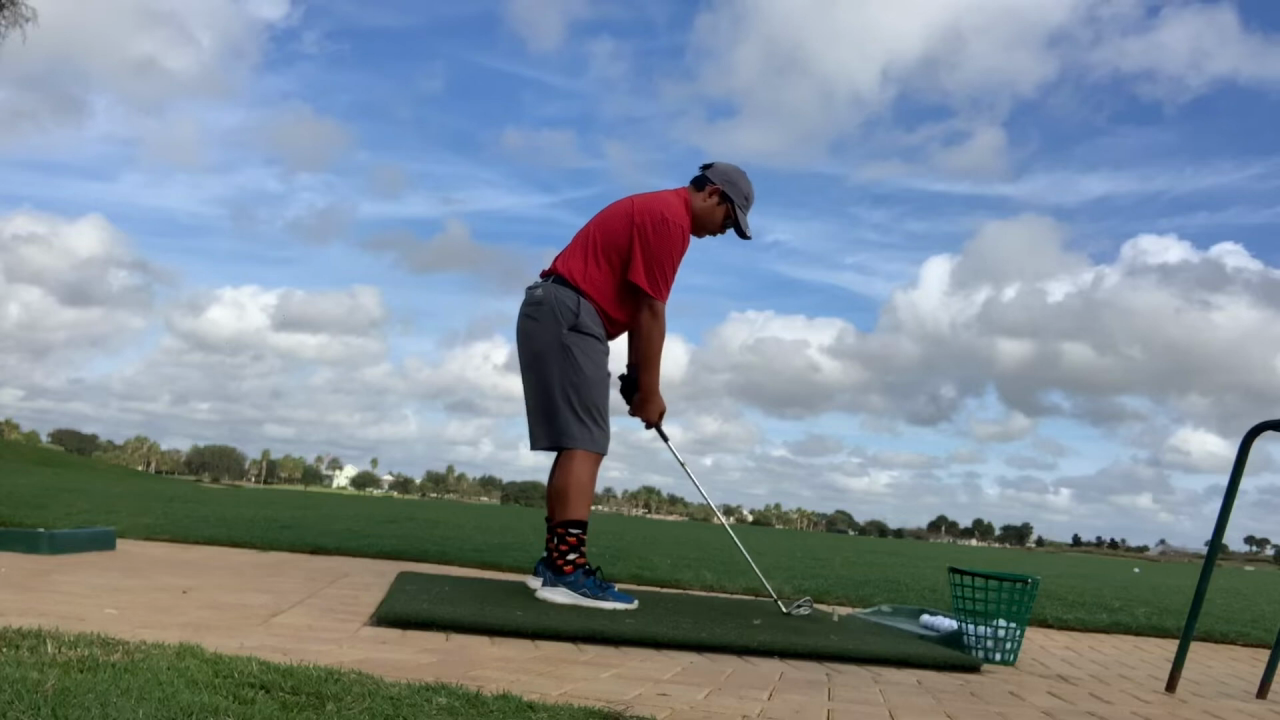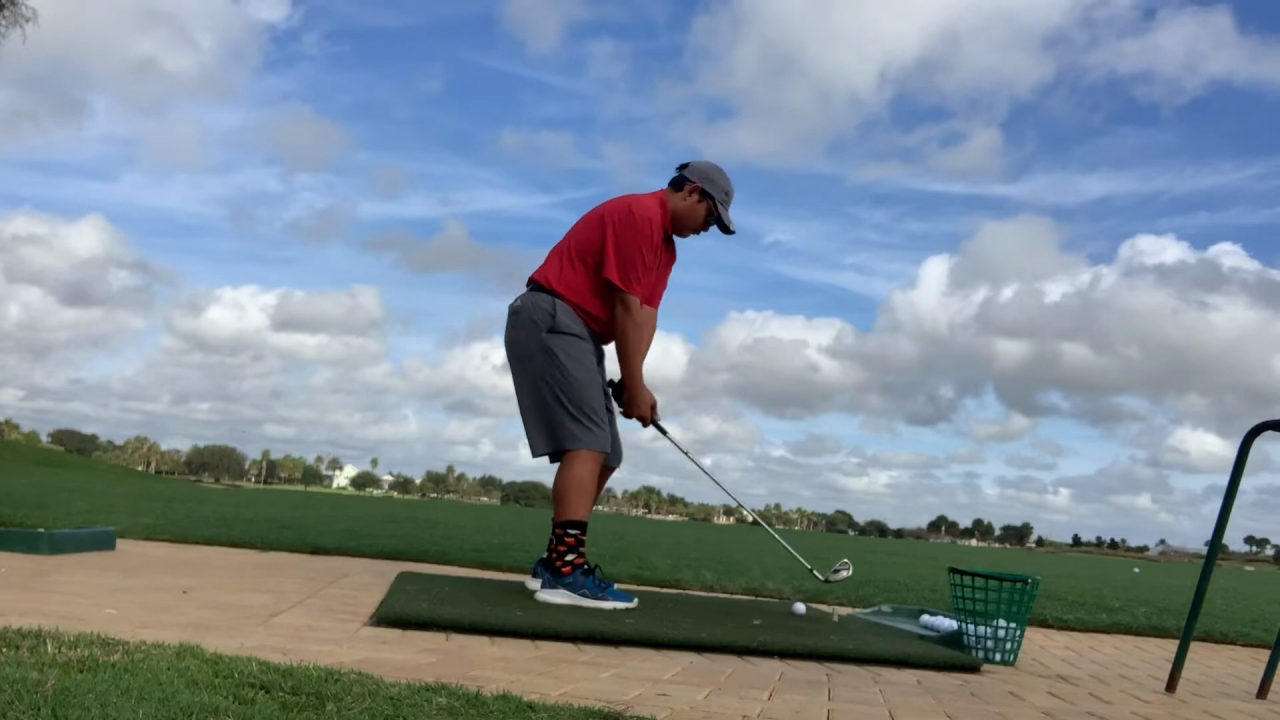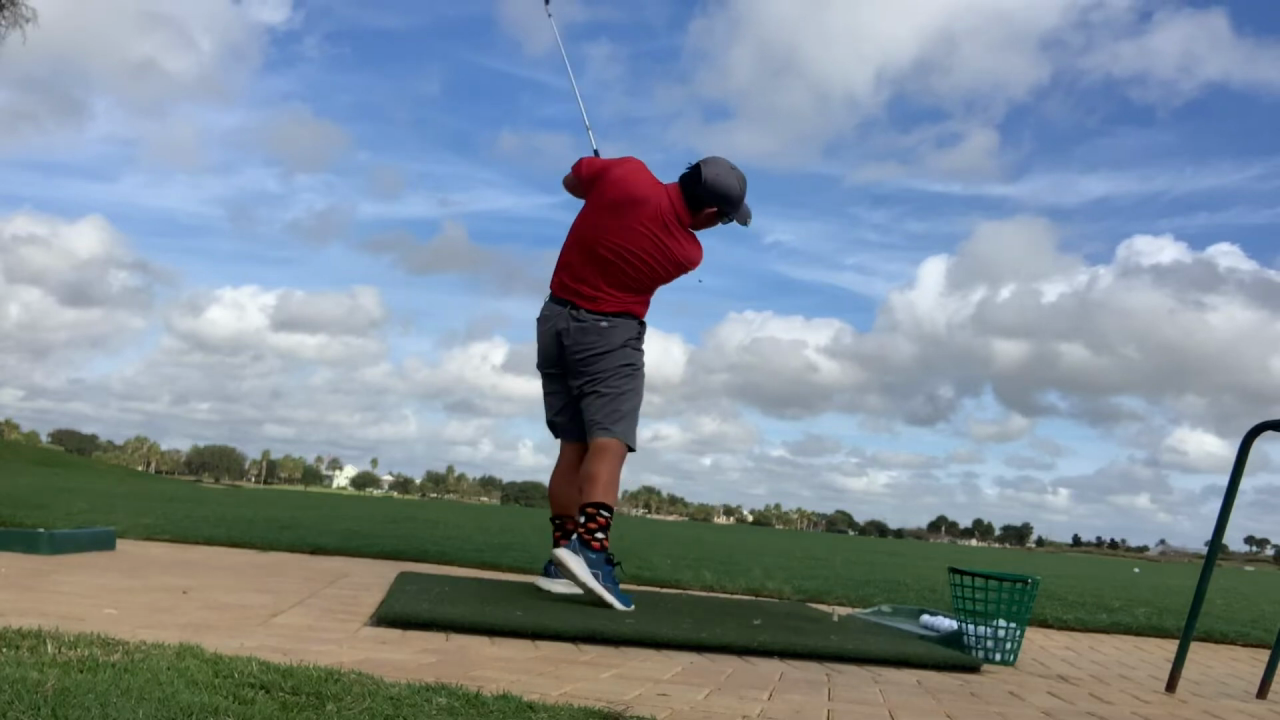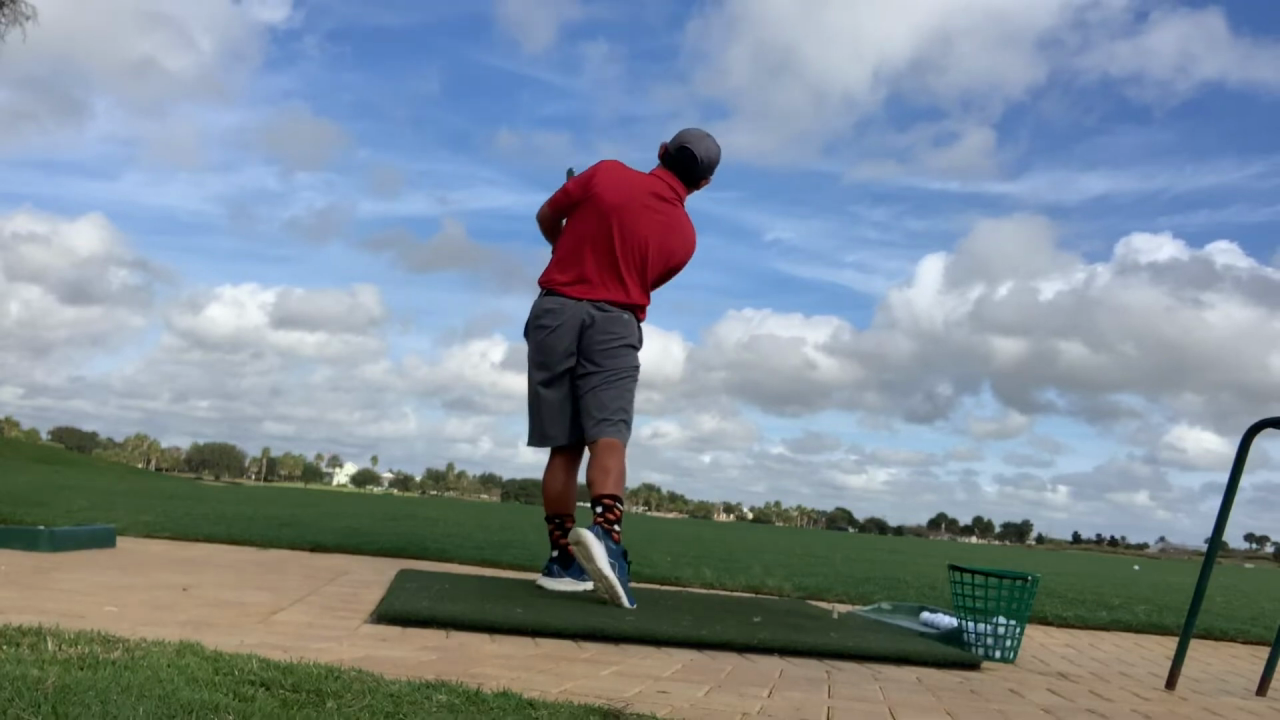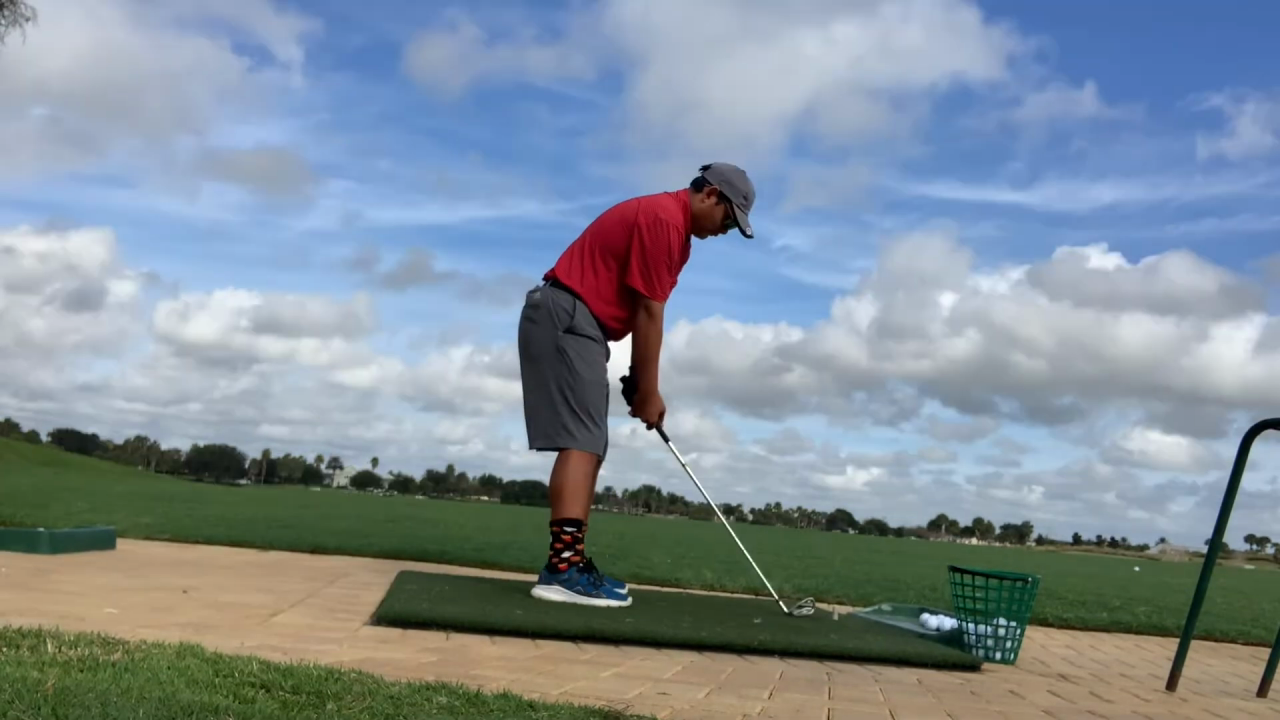
dt=1s
person 1, frame 1
left shoulder: (657, 210)
right shoulder: (670, 218)
left elbow: (636, 307)
right elbow: (650, 312)
left wrist: (636, 378)
right wrist: (650, 391)
left hip: (555, 313)
right hip: (568, 316)
left knee: (575, 442)
right knee: (585, 443)
left ankle: (555, 562)
right ankle: (568, 571)
person 1, frame 2
left shoulder: (665, 244)
right shoulder: (638, 214)
left elbow: (645, 312)
right elbow: (625, 306)
left wrist: (630, 377)
right wrist: (635, 386)
left hip: (570, 332)
right hip: (550, 321)
left knee: (604, 456)
right knee: (588, 444)
left ankle: (556, 563)
right ankle: (566, 571)
person 1, frame 3
left shoulder: (625, 174)
right shoulder: (686, 252)
left elbow: (572, 182)
left hip: (556, 322)
right hip: (609, 334)
left knee: (574, 444)
right knee: (608, 441)
left ankle: (563, 553)
right ankle: (591, 548)
person 1, frame 4
left shoulder: (606, 174)
right shoulder: (683, 236)
left elbow: (546, 218)
left hip: (555, 312)
right hip: (614, 324)
left knee: (564, 444)
right knee: (608, 435)
left ankle: (562, 558)
right ankle: (605, 532)
person 1, frame 5
left shoulder: (667, 222)
right shoulder: (663, 218)
left elbow: (642, 311)
right elbow: (648, 313)
left wrist: (640, 382)
right wrist: (648, 391)
left hip: (571, 321)
right hip: (566, 317)
left knee: (586, 443)
right knee: (582, 442)
left ankle: (567, 562)
right ankle: (563, 567)
